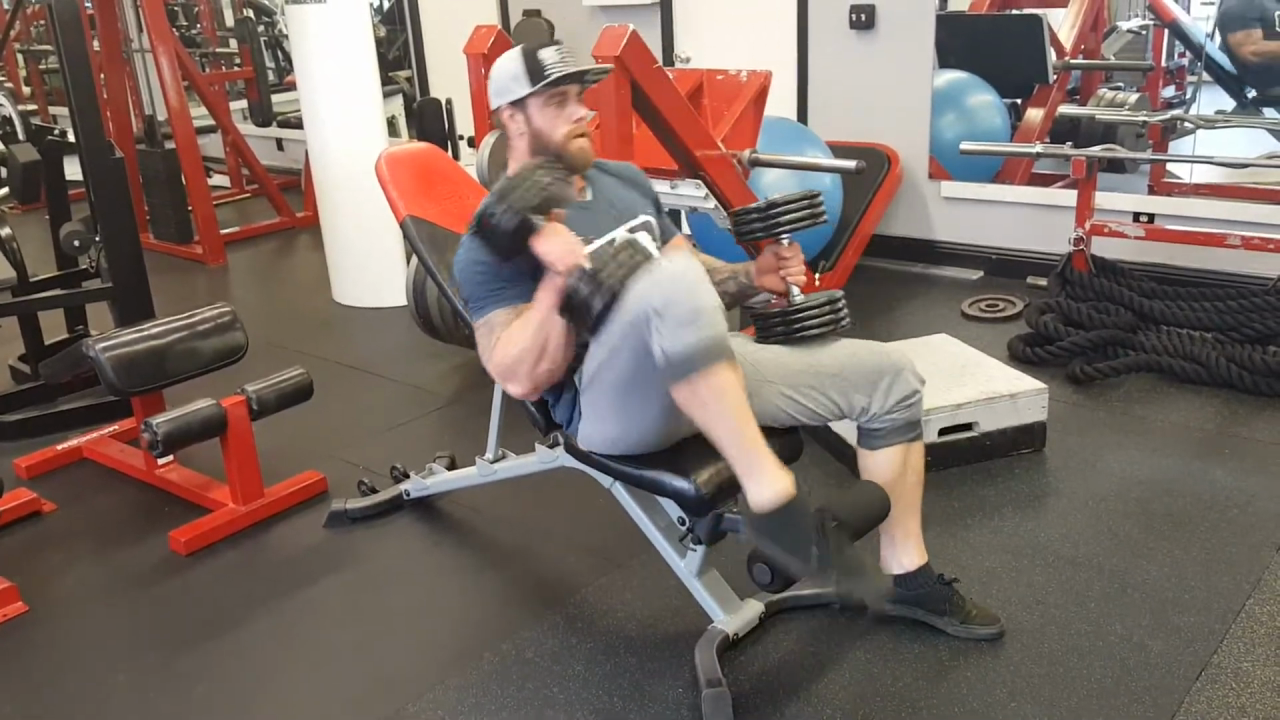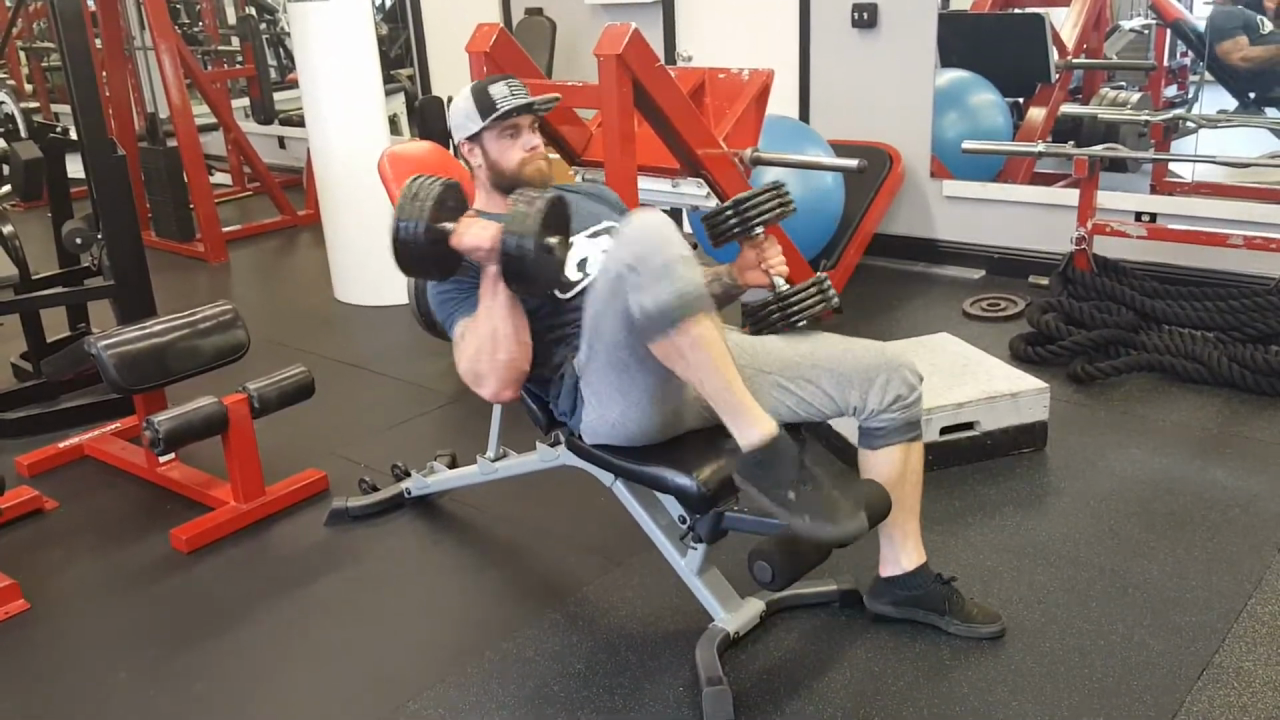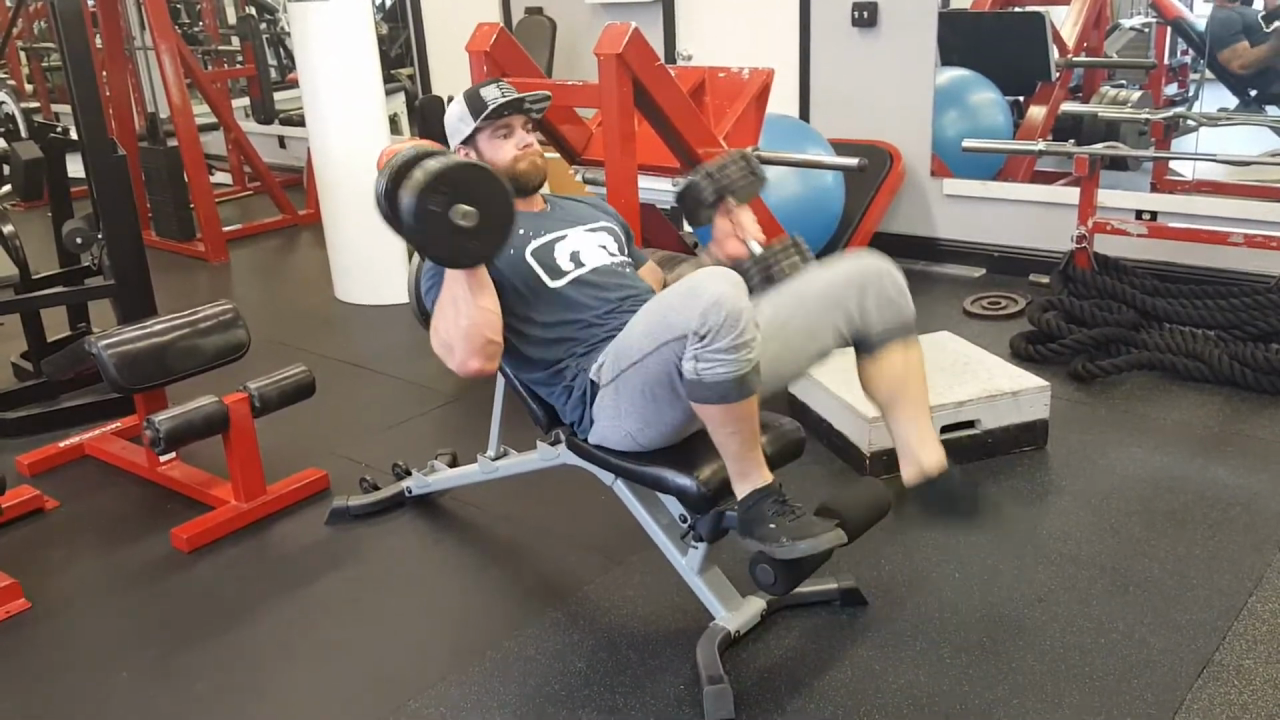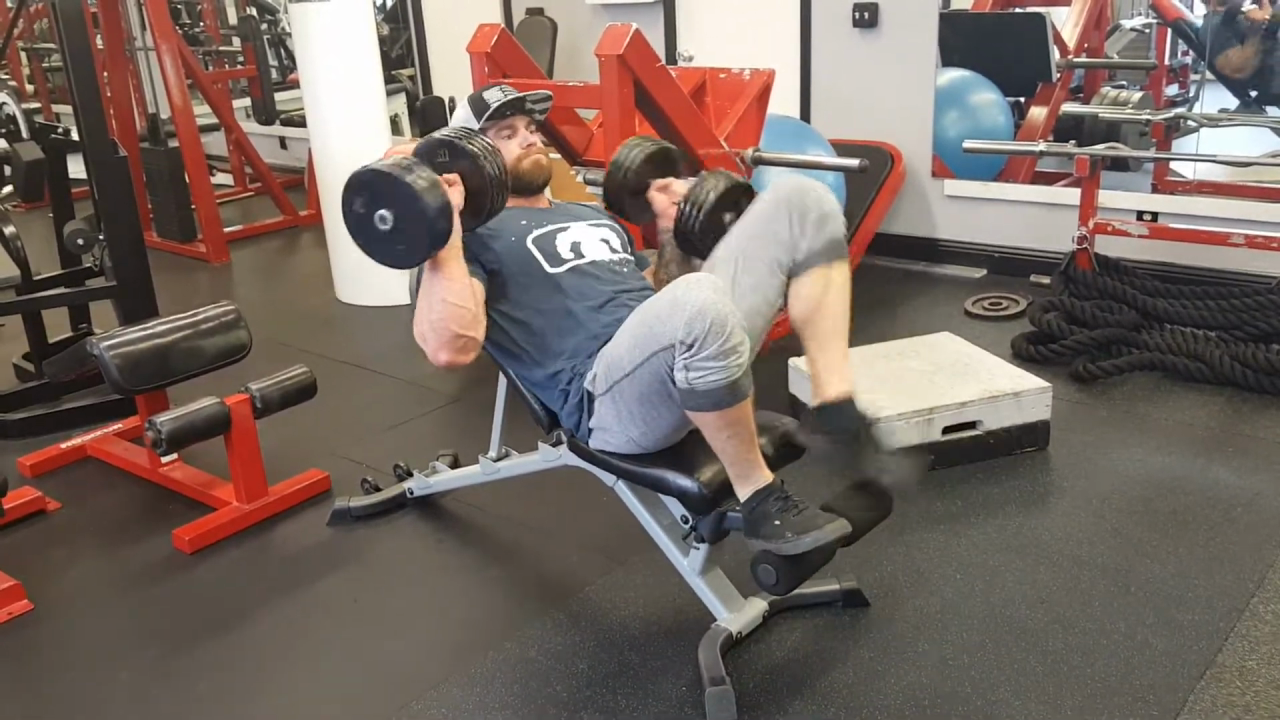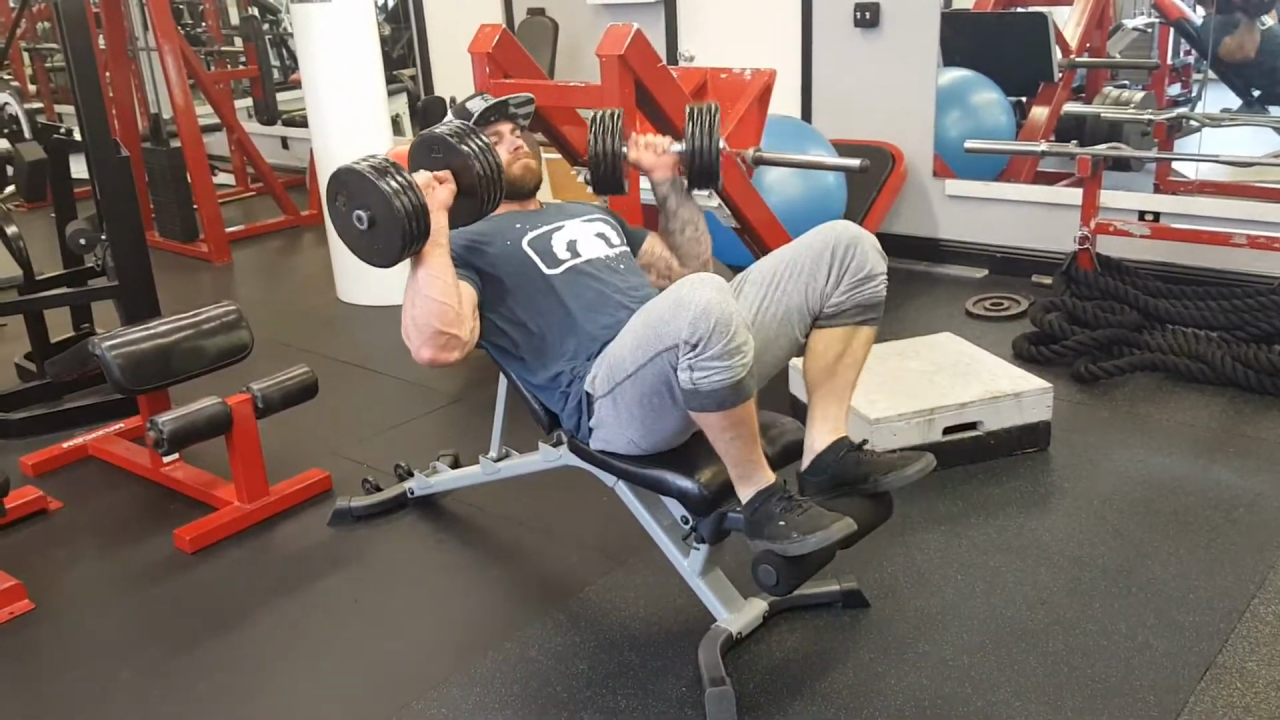
dt=0.3s
person 1, frame 1
left shoulder: (623, 181)
right shoulder: (492, 243)
left elbow: (693, 270)
right elbow: (521, 379)
left wrist: (752, 277)
right wrist: (557, 280)
left hip: (696, 362)
right hip: (607, 401)
left knee: (890, 377)
right knee: (671, 284)
left ankle: (906, 575)
right ankle: (772, 499)
person 1, frame 2
left shoulder: (593, 199)
right shoulder: (464, 267)
right elbow: (498, 382)
left wrist: (734, 276)
right wrist: (493, 267)
left hip: (702, 370)
right hip: (611, 395)
left knee: (888, 374)
right knee: (647, 231)
left ankle: (904, 577)
right ankle: (763, 448)
person 1, frame 3
left shoulder: (591, 210)
right elbow: (472, 358)
left wrist: (717, 257)
left hip: (701, 354)
right hip: (614, 399)
left knee: (869, 279)
right knee: (713, 299)
left ankle: (928, 478)
right ankle: (757, 499)
person 1, frame 4
left shoulder: (593, 216)
right shoulder: (475, 239)
right elbow: (450, 347)
left wrist: (671, 229)
right wrist: (445, 226)
left hip: (697, 347)
right hip: (610, 401)
left knee: (799, 199)
right knee: (698, 306)
left ankle: (837, 413)
right ankle: (759, 496)
person 1, frame 5
left shoulder: (590, 214)
right shoulder: (469, 247)
left elbow: (688, 269)
right elbow: (437, 345)
left wrist: (667, 183)
right wrist: (431, 226)
left hip: (701, 348)
right hip: (613, 401)
left knee: (846, 246)
right knee: (704, 304)
left ankle: (827, 451)
right ankle: (762, 498)
